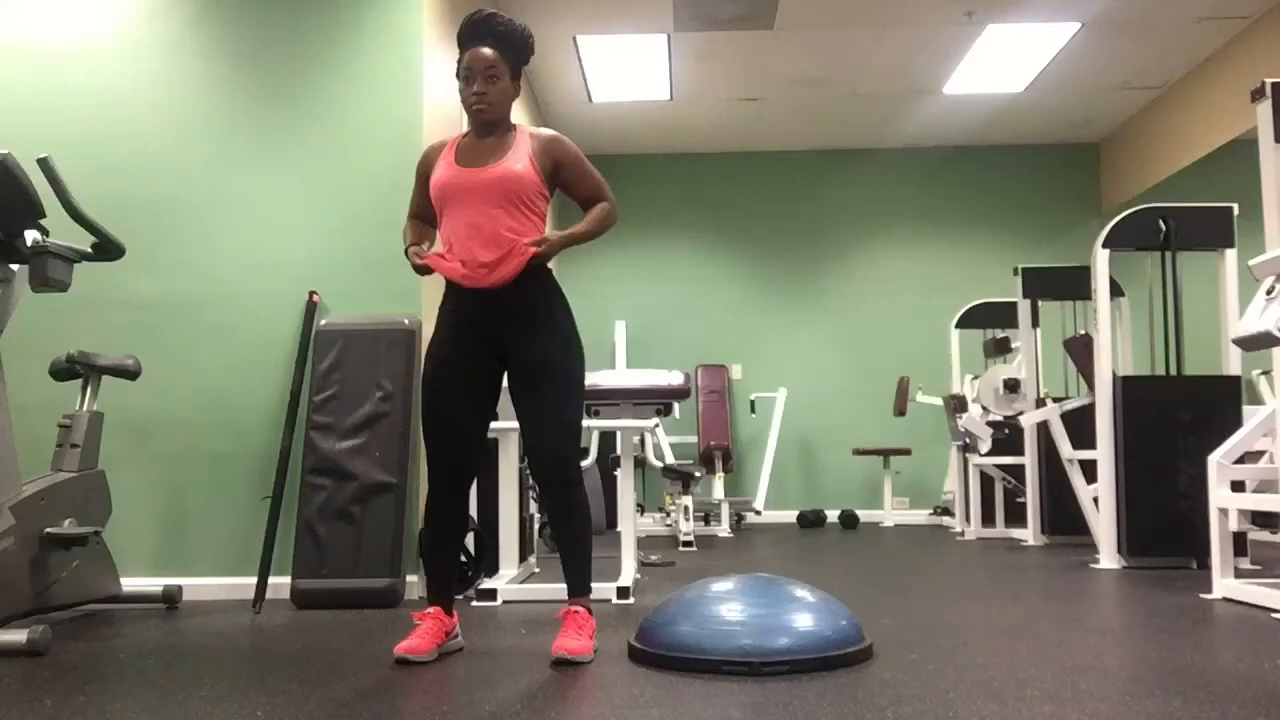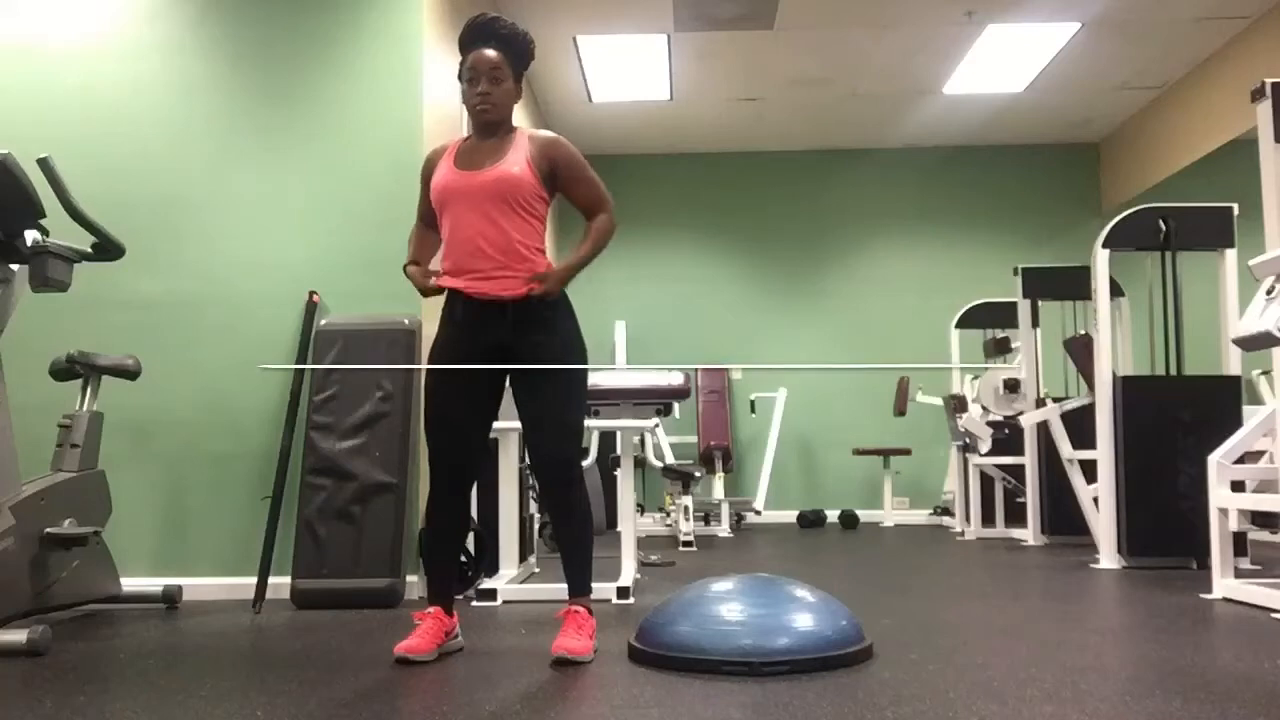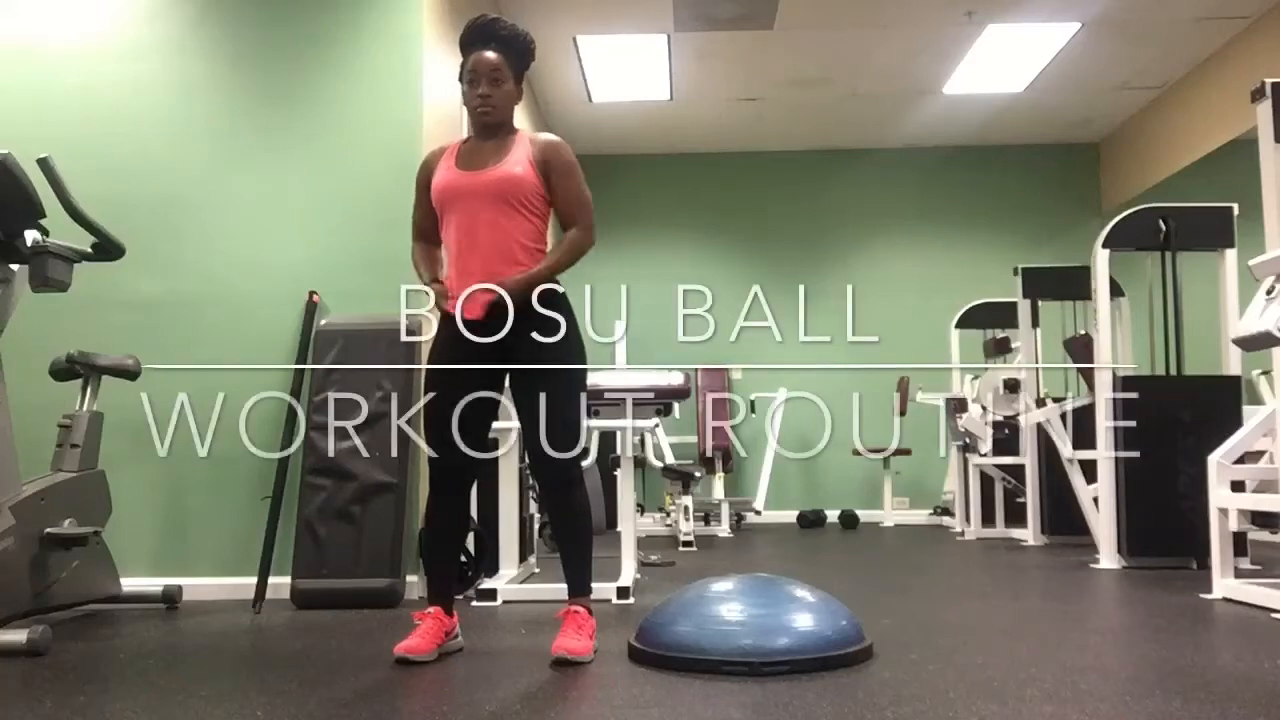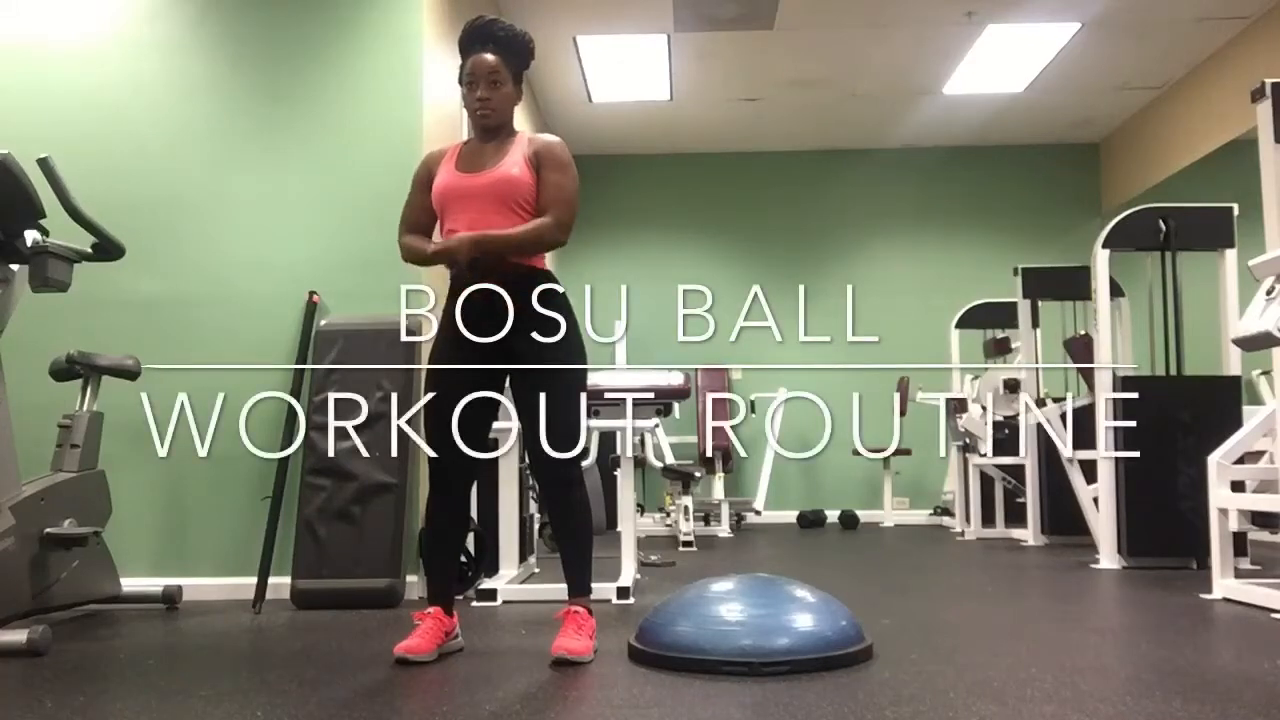
dt=0.5s
person 1, frame 1
left shoulder: (545, 147)
right shoulder: (436, 158)
left elbow: (604, 204)
right elbow: (418, 218)
left wrist: (558, 240)
right wrist: (415, 249)
left hip: (533, 308)
right hip: (461, 314)
left knee: (555, 461)
right knee: (447, 467)
left ankle: (578, 611)
right ankle: (439, 615)
person 1, frame 2
left shoulder: (545, 149)
right shoulder: (438, 161)
left elbow: (603, 212)
left wrist: (569, 267)
right wrist: (416, 263)
left hip: (537, 317)
right hip: (464, 319)
left knee: (557, 463)
right knee: (449, 468)
left ankle: (578, 611)
right ankle: (439, 615)
person 1, frame 3
left shoulder: (546, 151)
right shoulder: (437, 163)
left elbow: (580, 230)
right elbow: (423, 237)
left wrist: (520, 284)
right wrist: (435, 280)
left hip: (537, 315)
right hip: (462, 324)
left knee: (555, 463)
right knee: (448, 467)
left ankle: (578, 611)
right ankle: (439, 615)
person 1, frame 4
left shoulder: (545, 150)
right shoulder: (437, 164)
left elbow: (557, 226)
right elbow: (408, 237)
left wrist: (477, 242)
right wrist: (438, 251)
left hip: (535, 307)
right hip: (465, 313)
left knee: (555, 462)
right knee: (448, 465)
left ankle: (578, 611)
right ankle: (439, 615)
